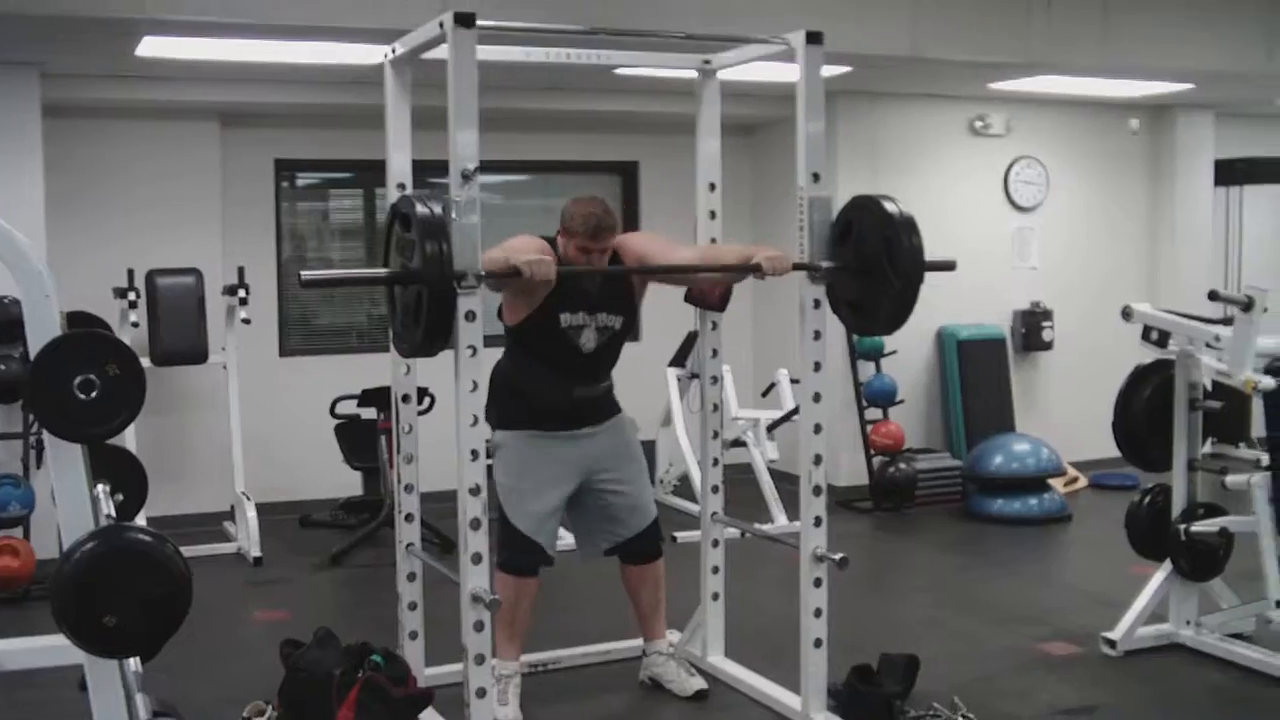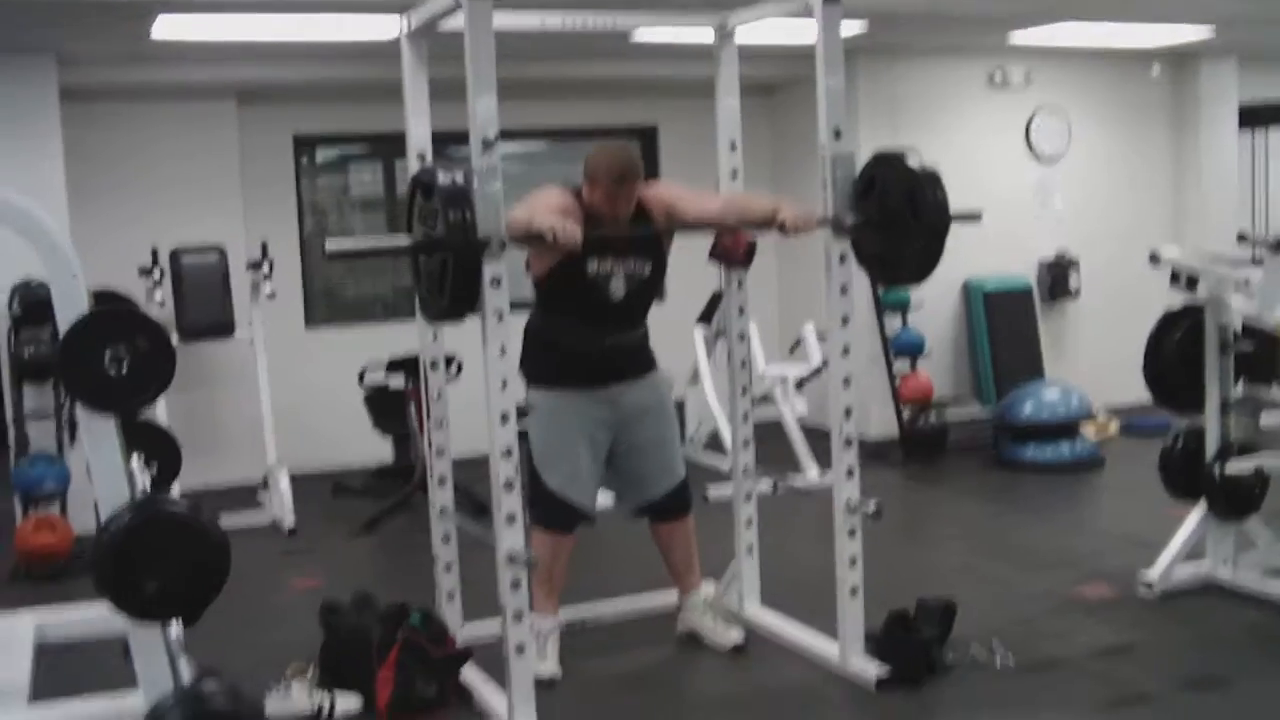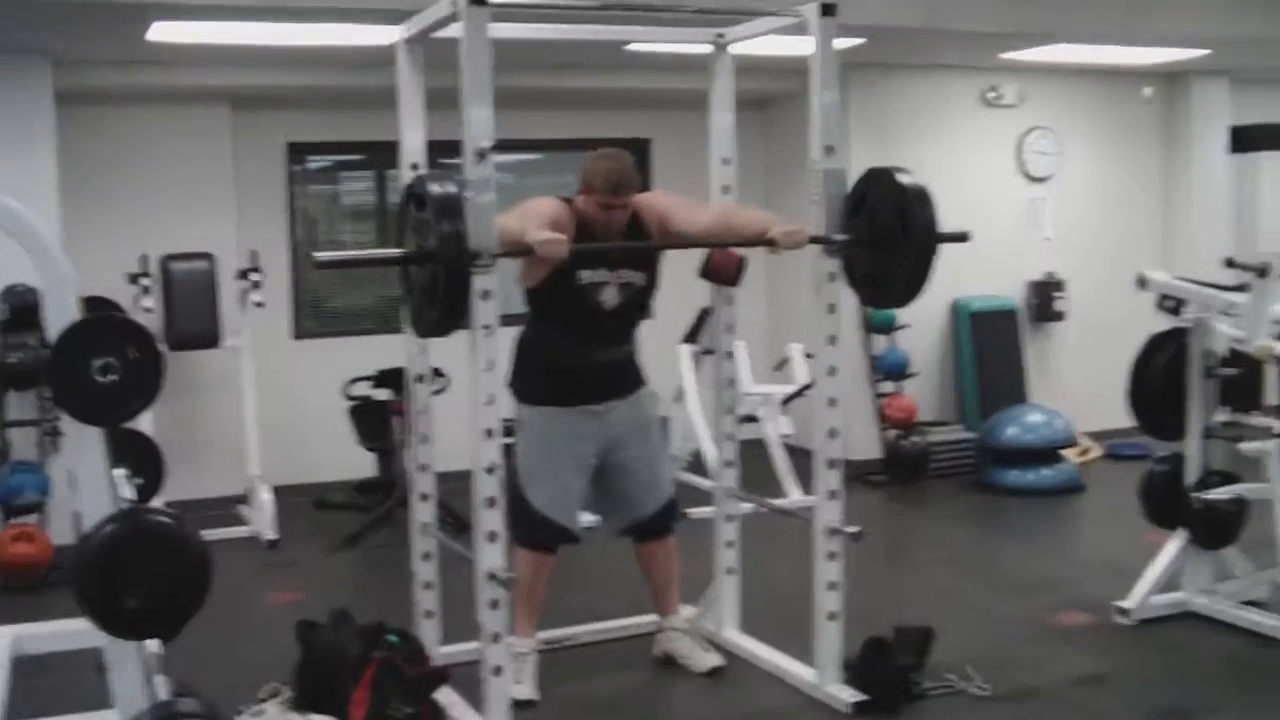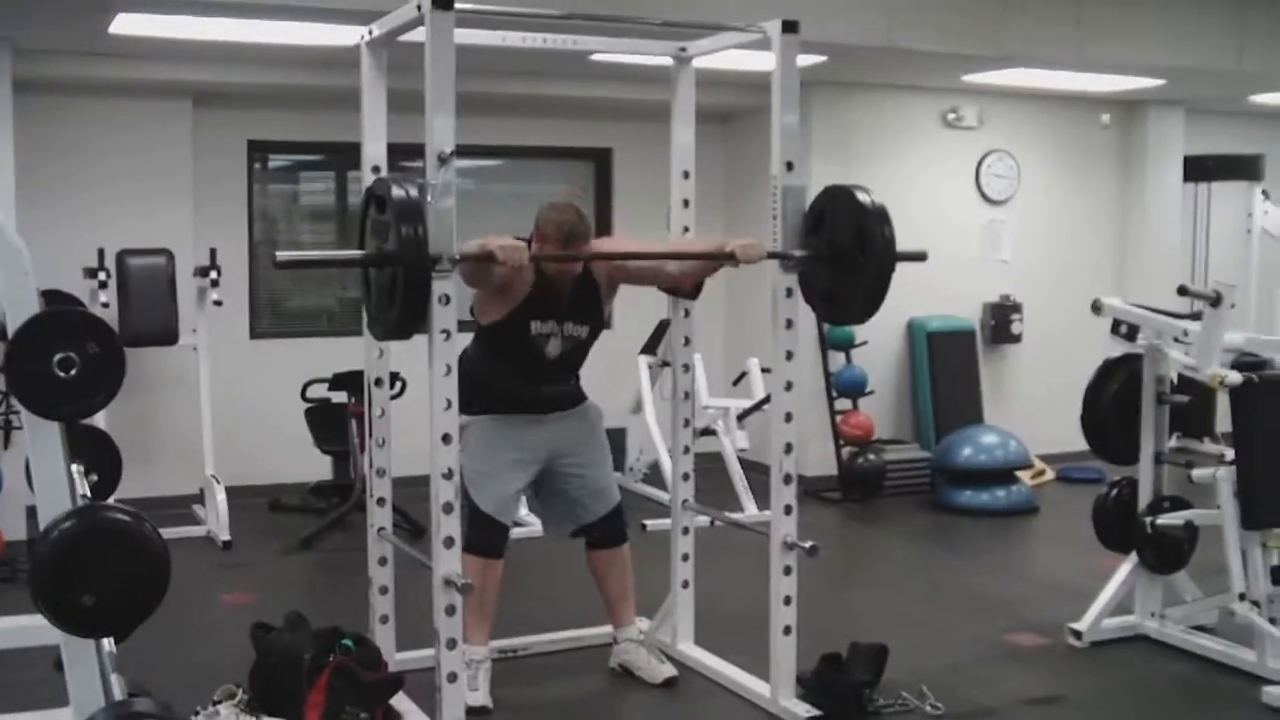
dt=0.3s
person 1, frame 1
left shoulder: (633, 255)
right shoulder: (534, 257)
left elbow: (698, 258)
right elbow: (491, 265)
left wrist: (755, 256)
right wrist: (519, 265)
left hip: (601, 421)
right hip: (529, 430)
left knee: (643, 537)
right knee: (522, 549)
left ankle: (658, 655)
right ankle: (504, 674)
person 1, frame 2
left shoulder: (659, 203)
right shoulder: (560, 207)
left elbow: (721, 207)
right elbow: (517, 220)
left wrist: (778, 210)
right wrist: (542, 224)
left hip: (636, 376)
right hip: (563, 388)
left knee: (671, 495)
right knee: (557, 507)
left ankle: (694, 608)
right ankle: (543, 630)
person 1, frame 3
left shoulder: (652, 213)
right shoulder: (552, 215)
left elbow: (714, 218)
right elbow: (506, 227)
left wrist: (772, 226)
right wrist: (530, 236)
left hip: (624, 394)
right hip: (552, 402)
left knee: (655, 513)
right knee: (540, 525)
left ankle: (673, 630)
right ankle: (521, 651)
person 1, frame 4
left shoulder: (604, 262)
right shoulder: (511, 268)
left elbow: (671, 262)
right elbow: (469, 260)
left wrist: (725, 249)
right wrist: (490, 251)
left hip: (568, 410)
right hip: (496, 416)
left knee: (607, 523)
right knee: (487, 531)
left ankle: (628, 642)
right ankle: (474, 661)
